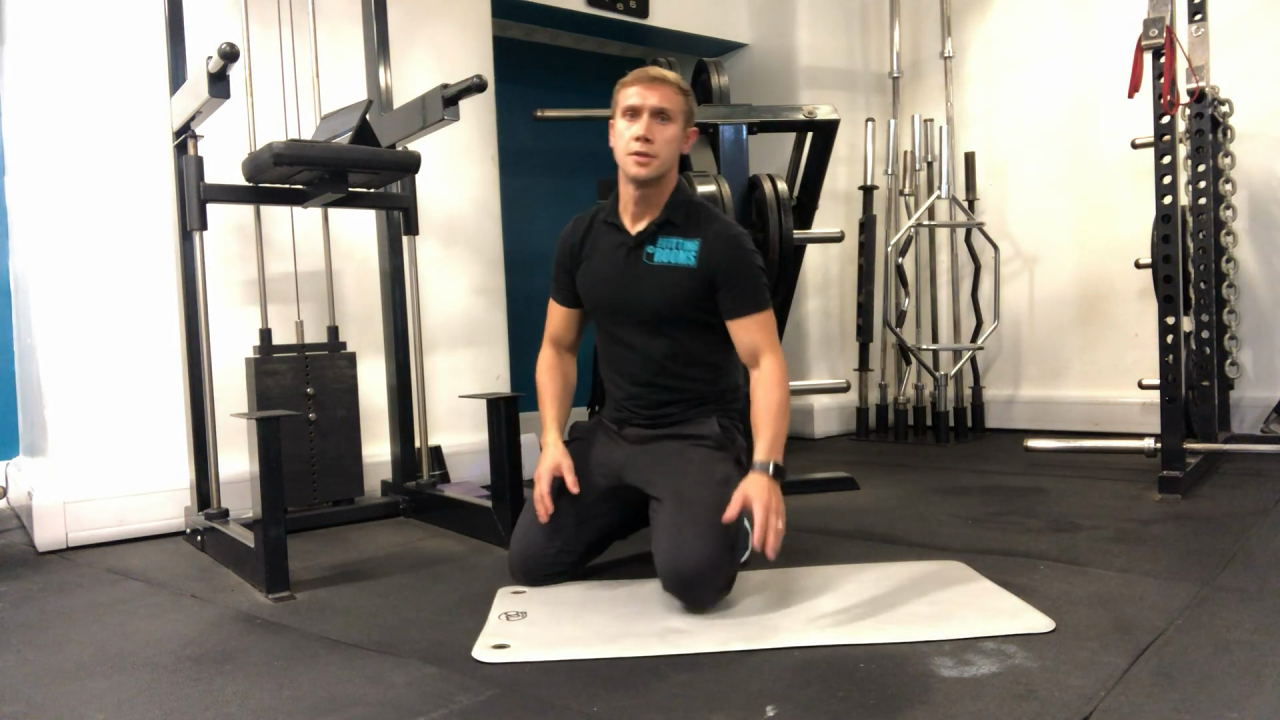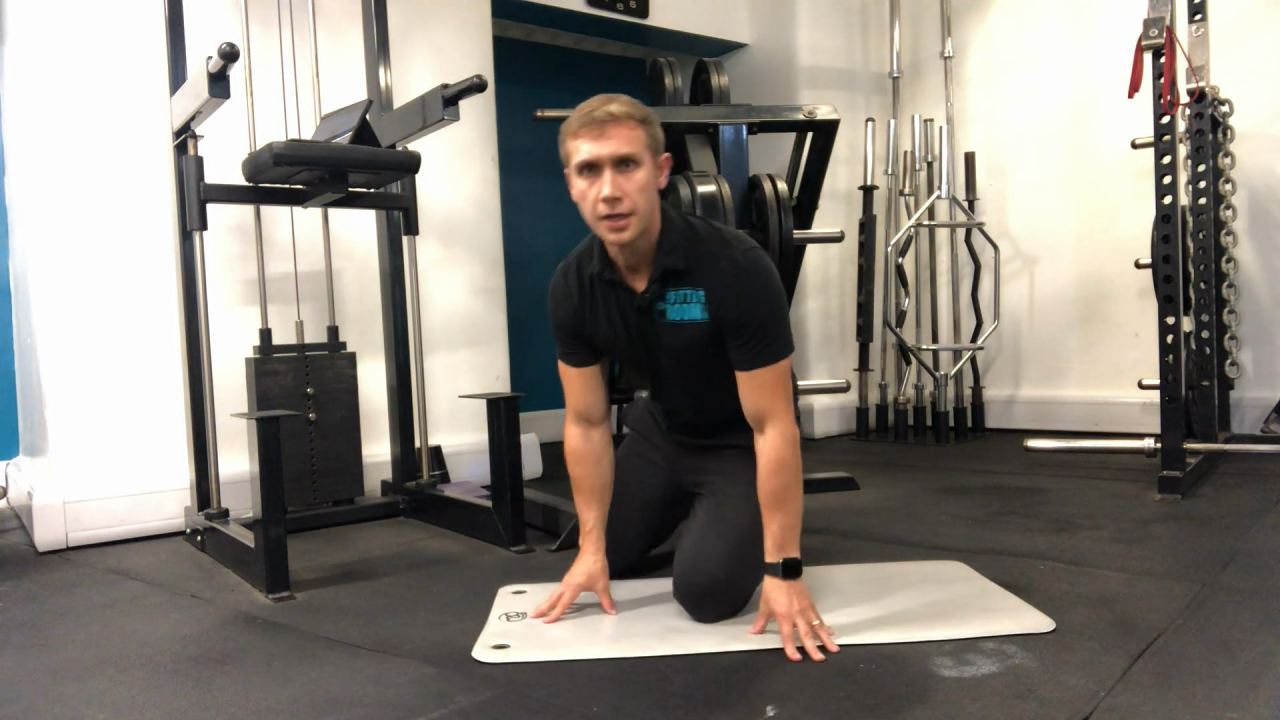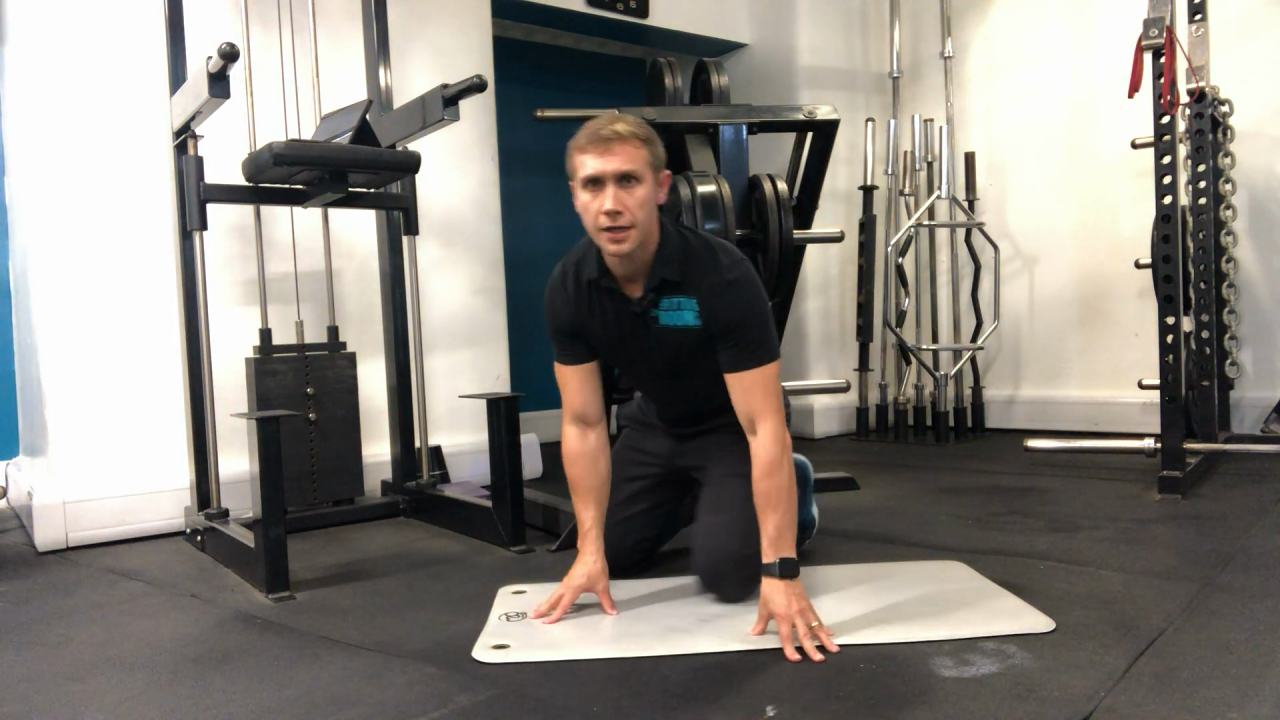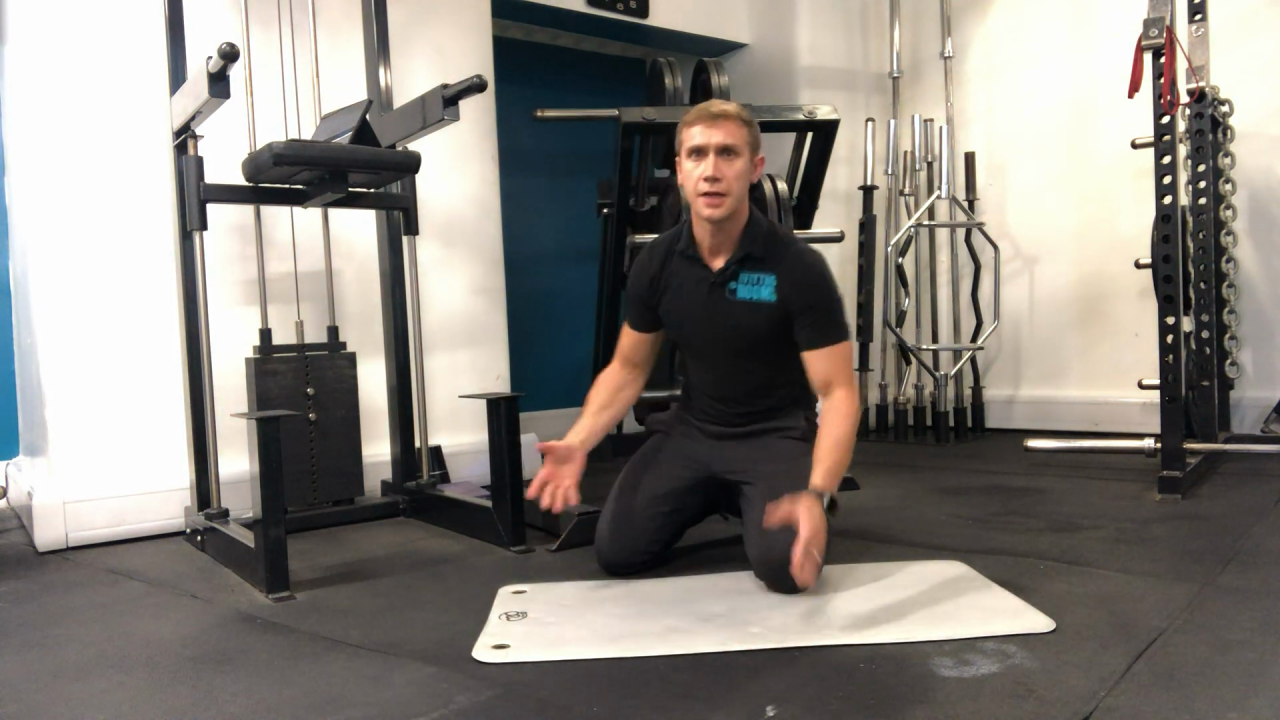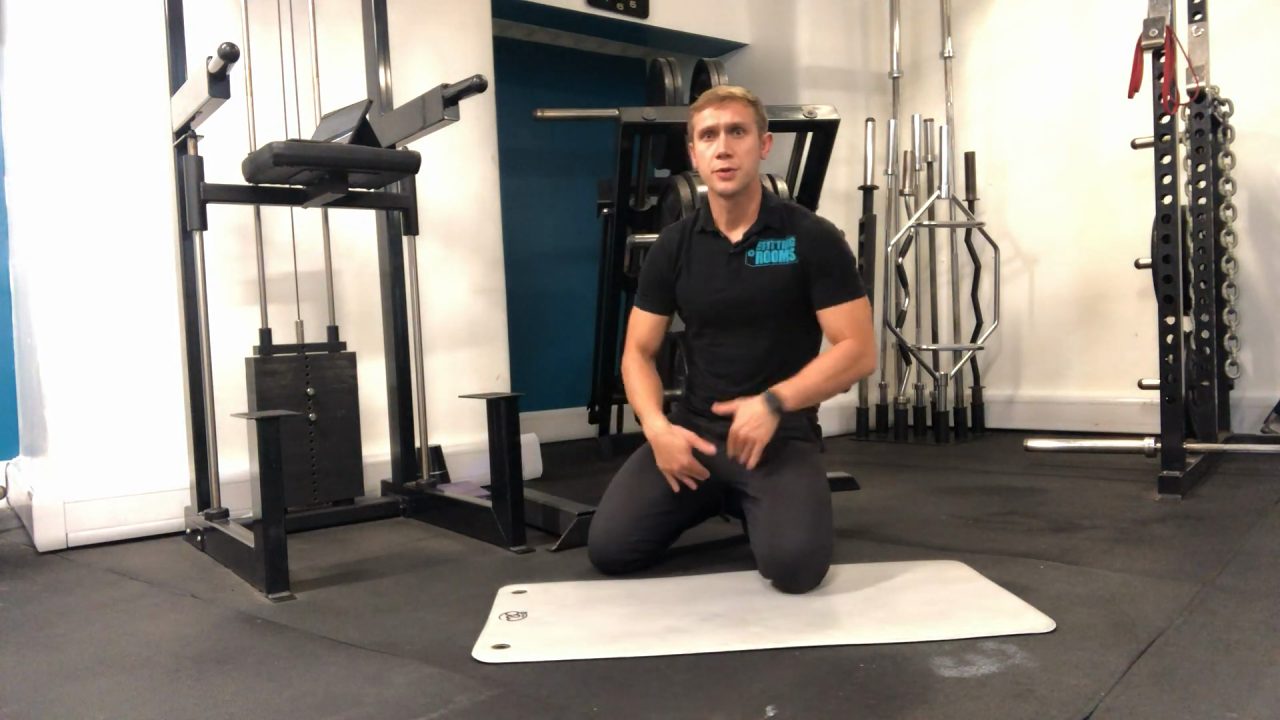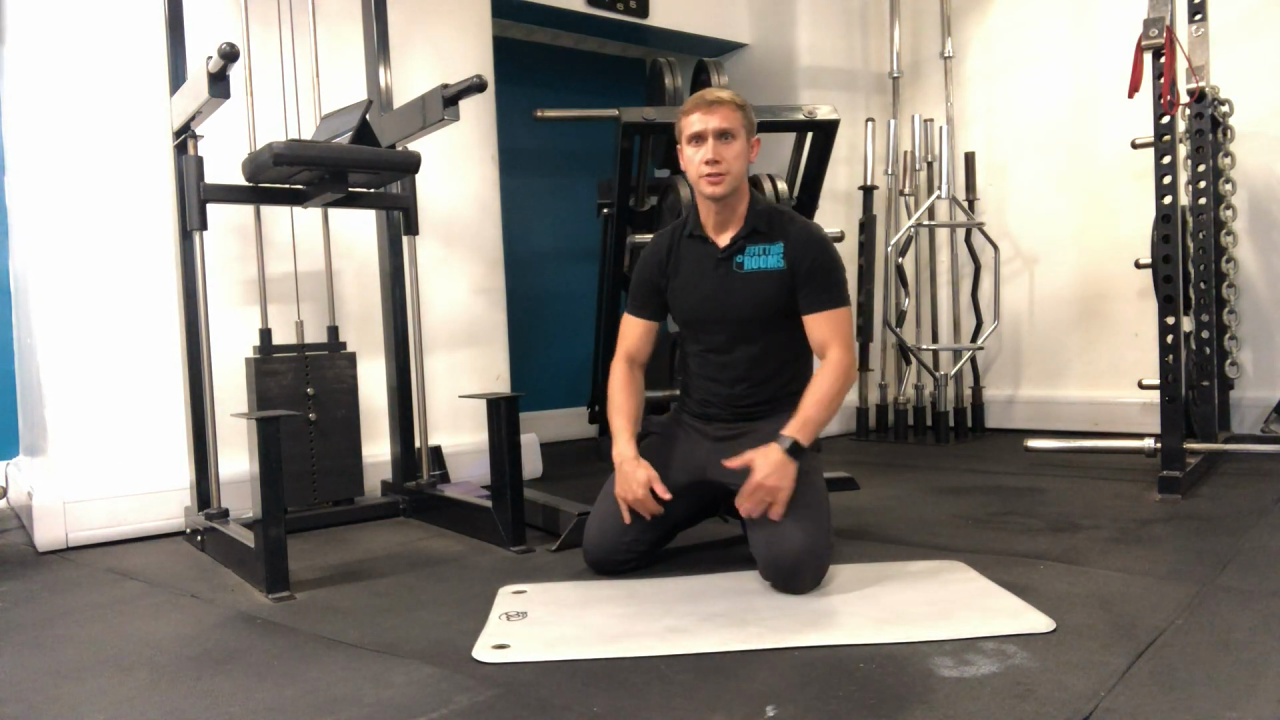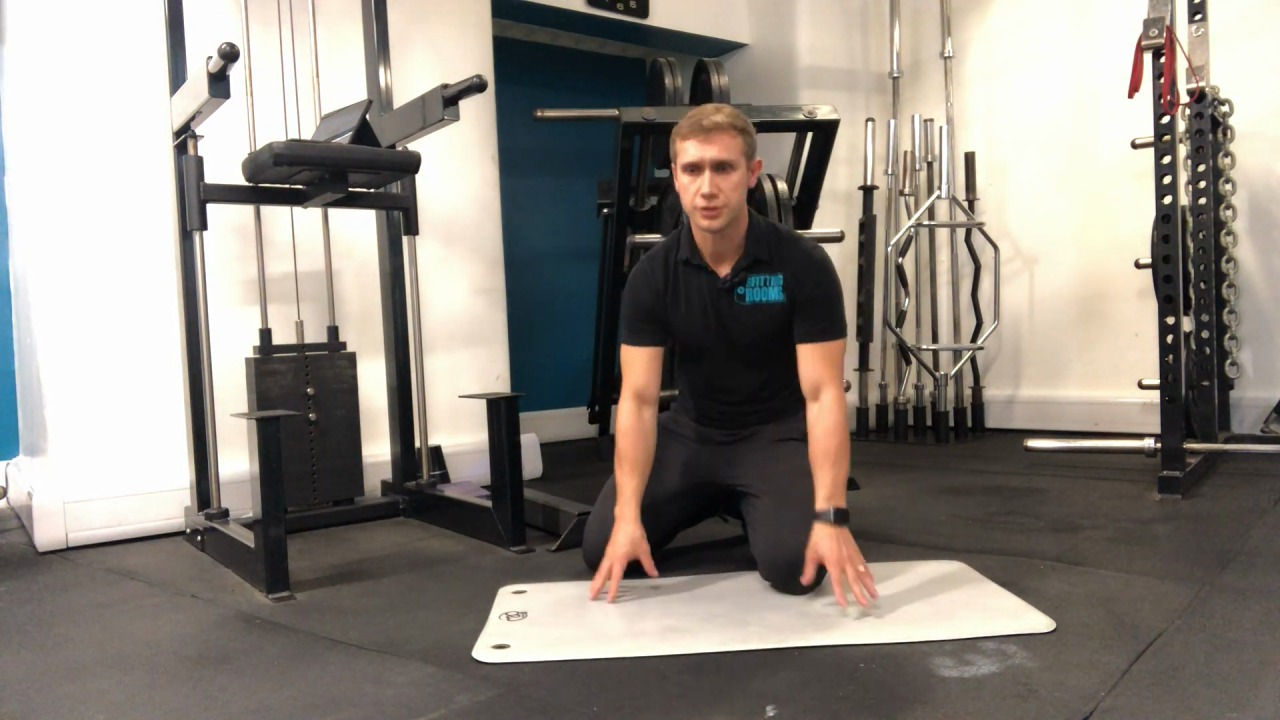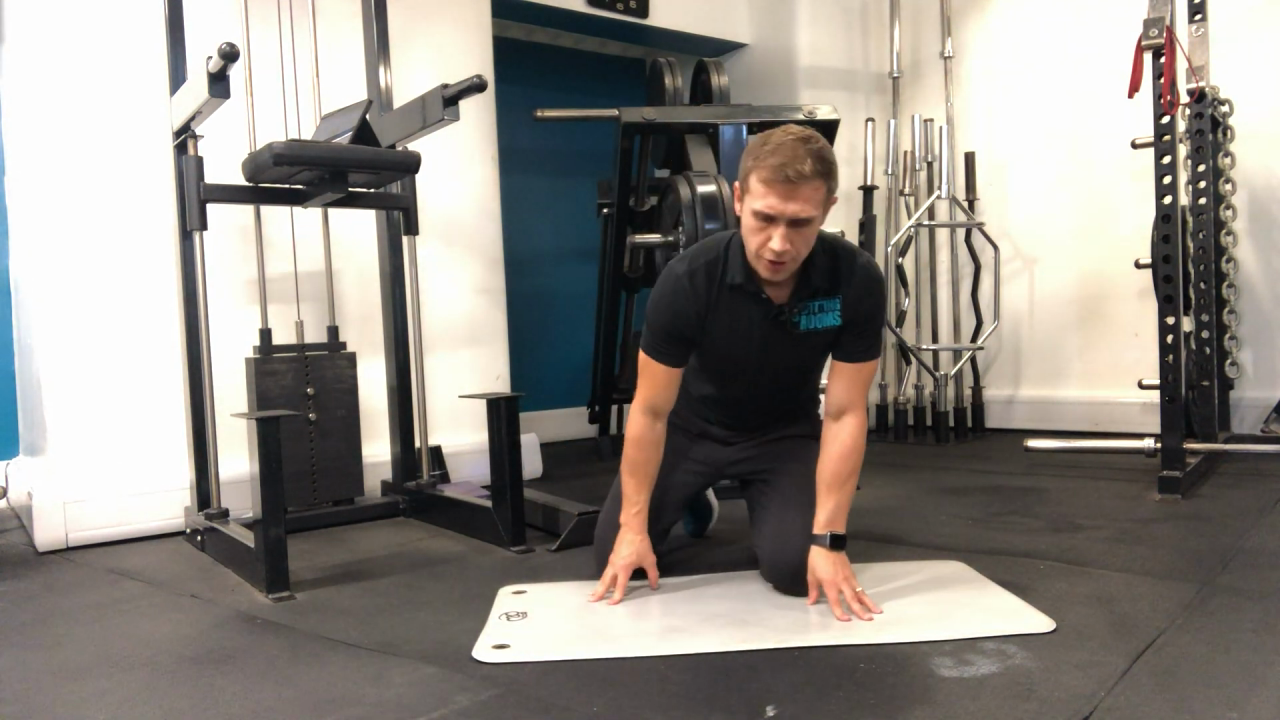
dt=0.5s
person 1, frame 1
left shoulder: (720, 241)
right shoulder: (579, 236)
left elbow: (763, 362)
right elbow: (559, 348)
left wrist: (765, 469)
right wrist: (552, 441)
left hip: (697, 435)
right hip: (612, 434)
left knee: (694, 577)
right knee: (530, 562)
left ankle: (717, 515)
right ankle: (641, 509)
person 1, frame 2
left shoulder: (735, 269)
right shoulder: (572, 284)
left elbow: (773, 427)
right elbow: (586, 423)
left wrist: (784, 570)
right wrist: (591, 548)
left hip: (740, 444)
right hip: (663, 432)
left knee: (706, 590)
right knee: (596, 571)
left ankle: (738, 521)
right ankle: (686, 508)
person 1, frame 3
left shoulder: (722, 277)
right shoulder: (568, 287)
left elbow: (762, 426)
right elbow: (583, 423)
left wrist: (778, 570)
right wrist: (590, 549)
left hip: (729, 428)
right hip: (654, 426)
left knee: (733, 572)
right knee: (614, 554)
left ankle: (791, 488)
right ankle: (695, 495)
person 1, frame 4
left shoulder: (798, 268)
right shoulder: (656, 263)
left elbow: (839, 393)
right elbow: (627, 369)
left wrist: (818, 496)
right wrist: (578, 443)
left hip: (775, 435)
right hip: (691, 431)
left knee: (784, 566)
right knee: (618, 551)
left ankle: (753, 497)
right ankle: (713, 495)
person 1, frame 5
left shoulder: (813, 239)
right shoulder: (673, 246)
left elbow: (857, 351)
right elbow: (637, 354)
left wrist: (773, 402)
right wrist: (658, 427)
left hip: (782, 432)
right hip: (694, 428)
left knee: (796, 565)
right knee: (610, 549)
left ankle: (757, 507)
right ankle: (713, 500)
person 1, frame 6
left shoulder: (802, 243)
right shoulder: (663, 252)
left elbow: (838, 360)
right elbow: (628, 361)
left wrist: (788, 449)
right wrist: (625, 453)
left hip: (773, 434)
right hip: (689, 429)
left knee: (793, 565)
right knee: (604, 550)
left ankle: (754, 505)
right ankle: (711, 502)
person 1, frame 7
left shoulder: (803, 265)
right shoulder: (652, 274)
left elbow: (823, 394)
right elbow: (639, 399)
left wrist: (830, 516)
right wrist: (627, 515)
left hip: (776, 436)
right hip: (689, 434)
left knee: (793, 567)
right knee: (603, 551)
left ankle: (754, 506)
right ankle: (715, 498)
person 1, frame 8
left shoulder: (857, 281)
right shoulder: (687, 280)
left elbow: (845, 415)
right elbow: (651, 412)
left wrist: (827, 540)
right wrist: (633, 528)
left hip: (786, 432)
right hip: (692, 428)
left knee: (793, 568)
right knee: (615, 557)
left ankle: (757, 503)
right ankle: (694, 497)
